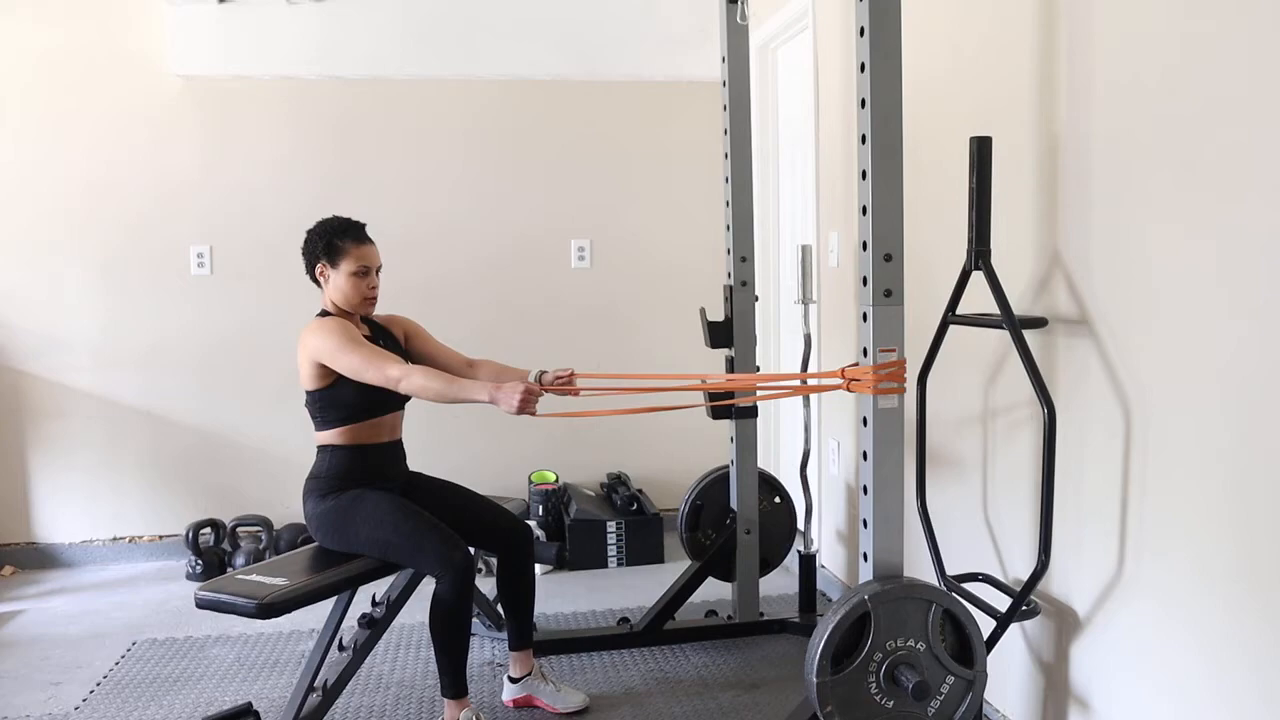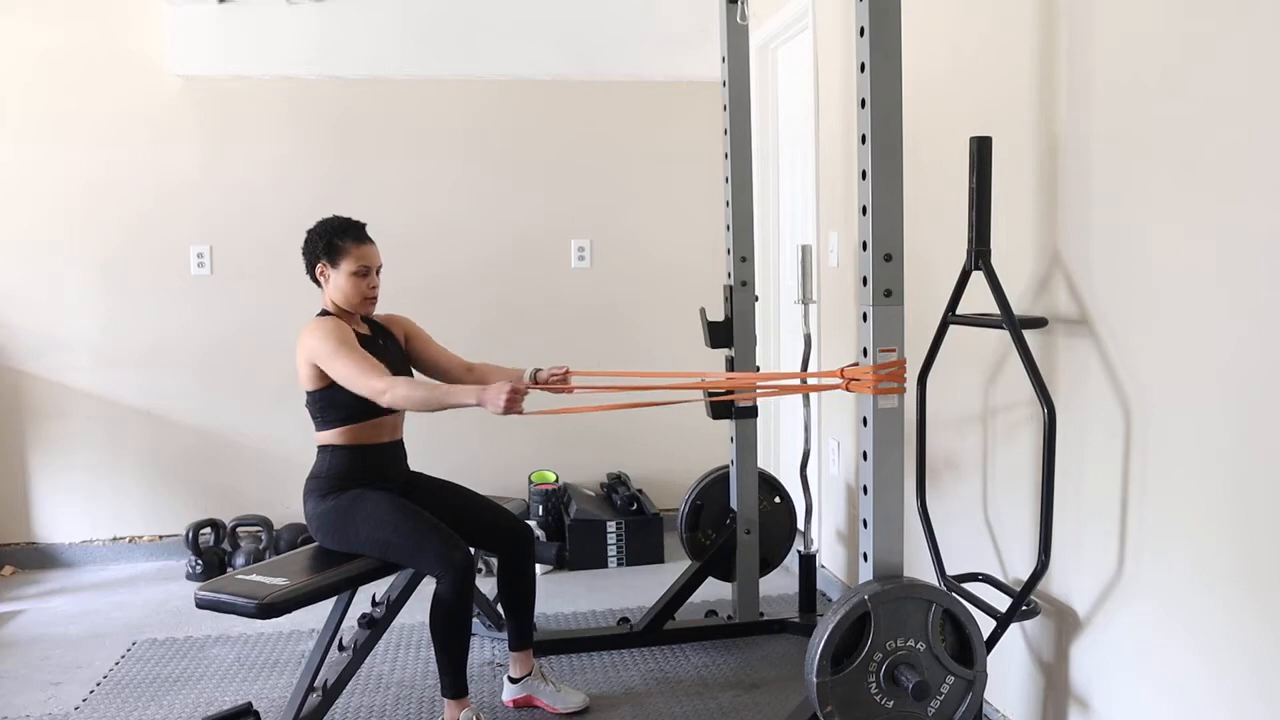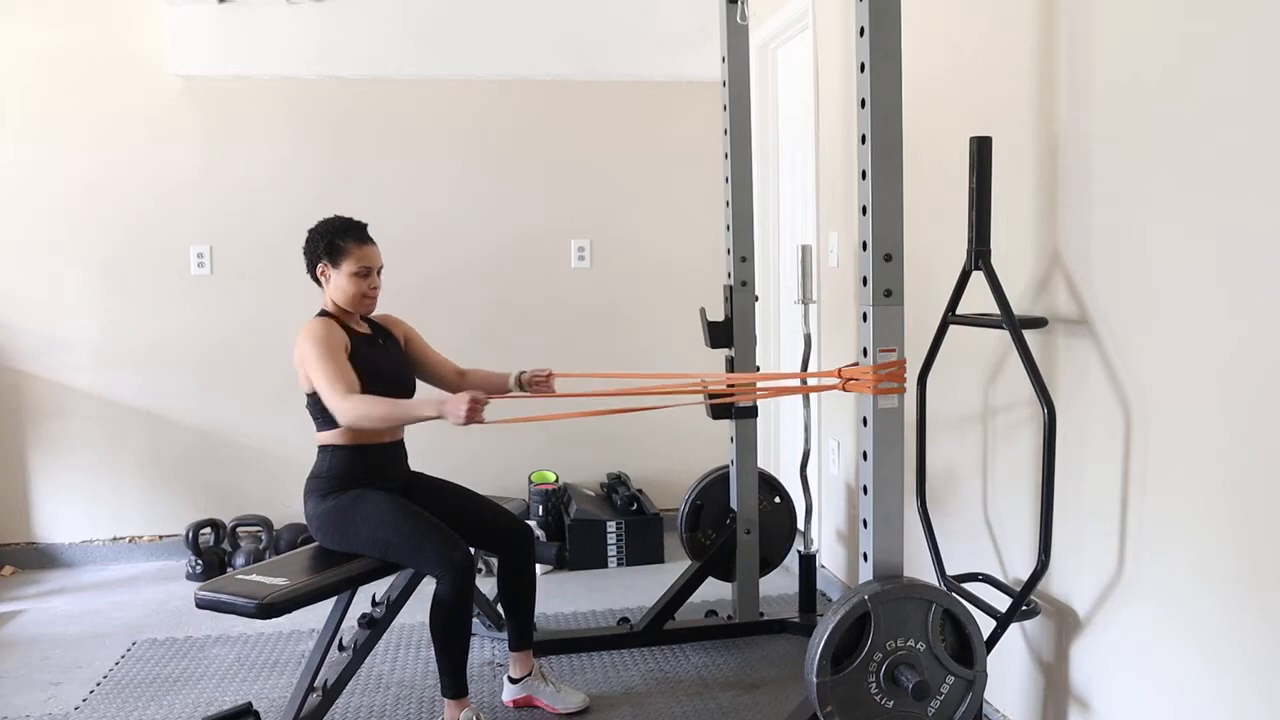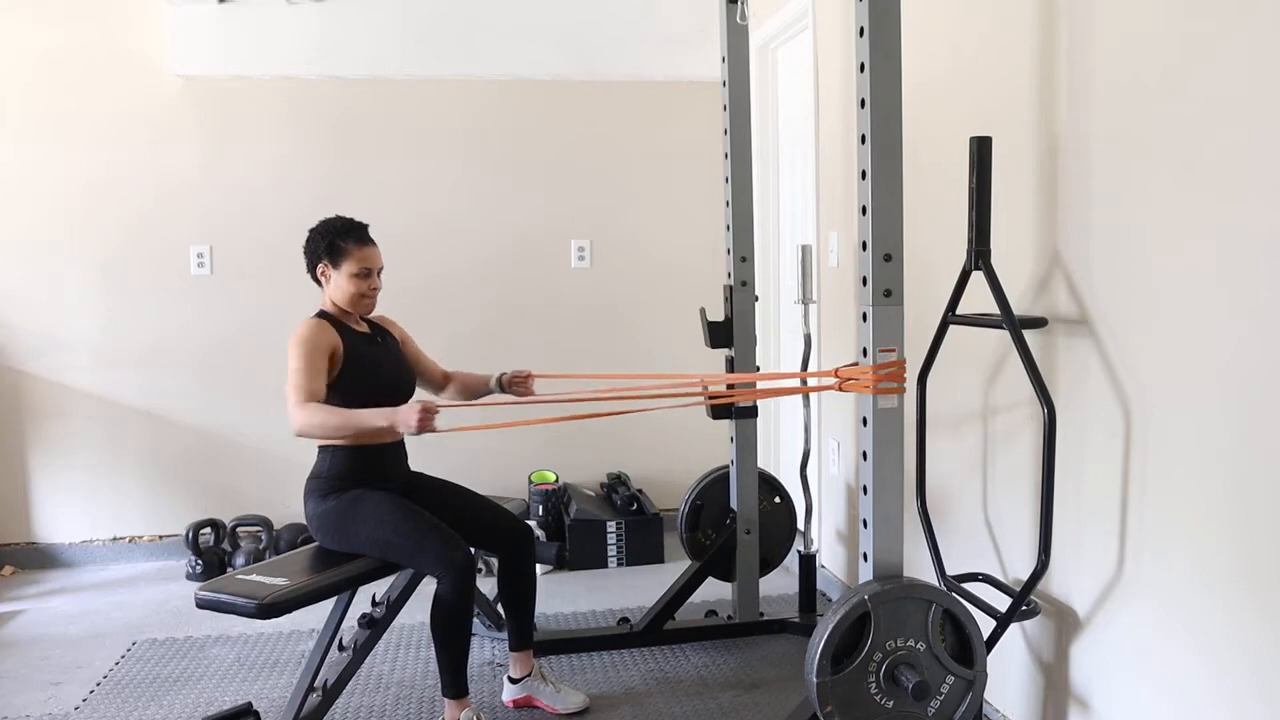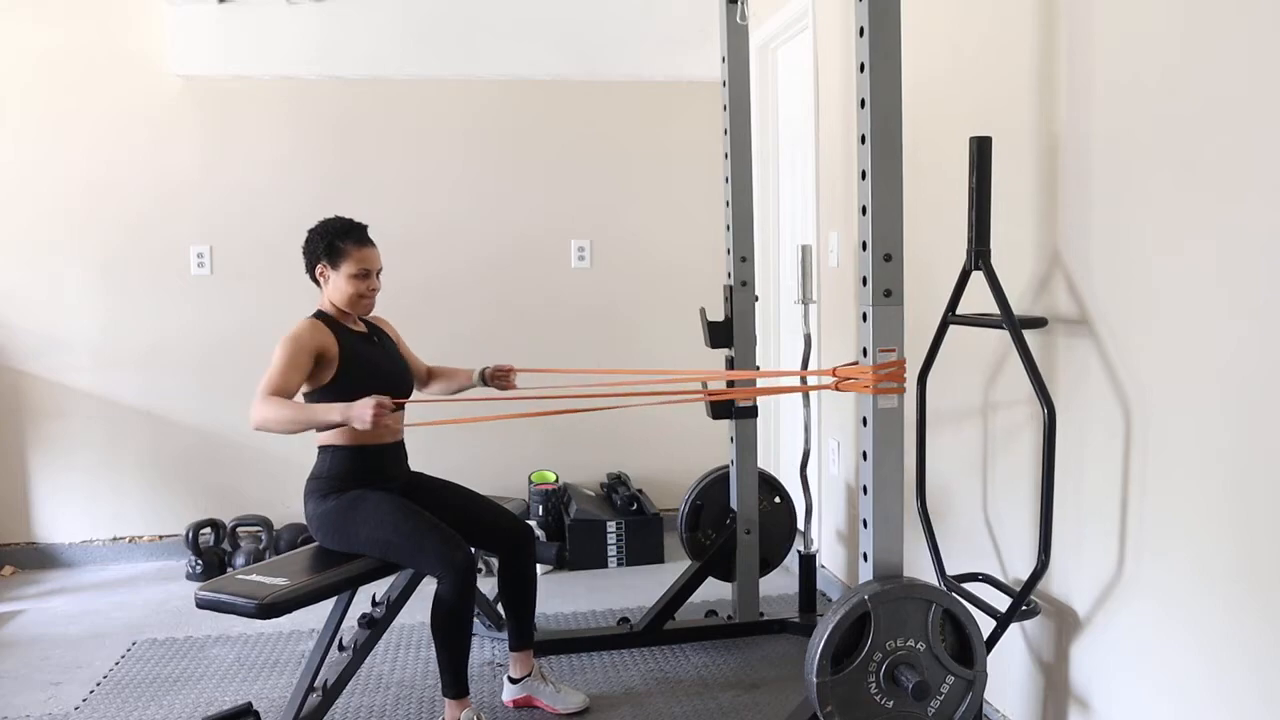
dt=0.1s
person 1, frame 1
left shoulder: (393, 327)
right shoulder: (323, 334)
left elbow: (466, 367)
right elbow: (403, 380)
left wrist: (536, 377)
right wrist: (493, 393)
left hip: (395, 479)
right hip: (340, 495)
left knee: (514, 535)
right knee: (453, 562)
left ankle: (522, 676)
person 1, frame 2
left shoulder: (393, 328)
right shoulder: (321, 334)
left elbow: (463, 370)
right elbow: (388, 391)
left wrist: (532, 376)
right wrist: (480, 397)
left hip: (396, 479)
right hip: (341, 495)
left knee: (515, 535)
right knee: (453, 562)
left ankle: (522, 676)
person 1, frame 3
left shoulder: (391, 328)
right shoulder: (321, 334)
left elbow: (456, 378)
right elbow: (350, 411)
left wrist: (514, 382)
right wrist: (439, 408)
left hip: (397, 478)
right hip: (342, 494)
left knee: (515, 536)
right knee: (453, 562)
left ankle: (522, 677)
person 1, frame 4
left shoulder: (387, 330)
right shoulder: (314, 335)
left elbow: (442, 381)
right elbow: (303, 418)
left wrist: (499, 382)
right wrist: (391, 416)
left hip: (398, 479)
right hip: (342, 494)
left knee: (515, 536)
right knee: (455, 562)
left ankle: (522, 676)
person 1, frame 5
left shoulder: (380, 329)
right shoulder: (310, 336)
left elbow: (424, 379)
right elbow: (263, 411)
left wrist: (480, 377)
right wrist: (345, 413)
left hip: (398, 479)
right hip: (343, 494)
left knee: (516, 536)
right knee: (455, 563)
left ankle: (522, 677)
